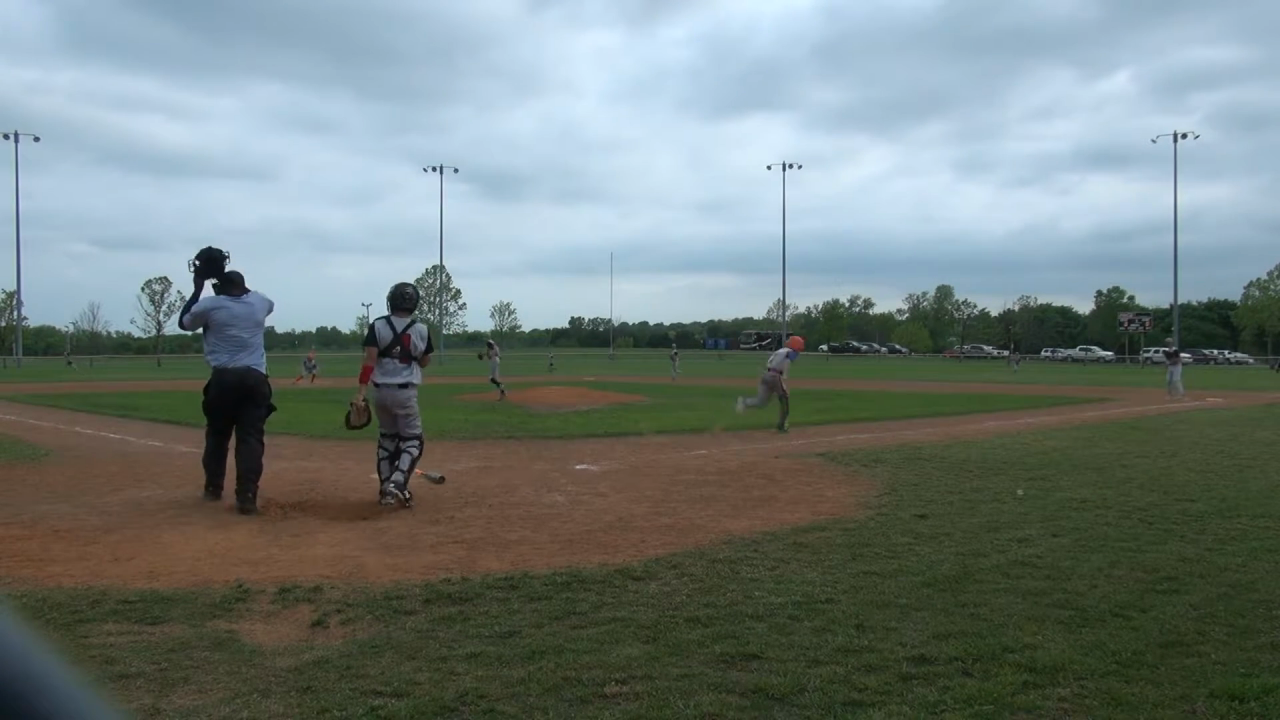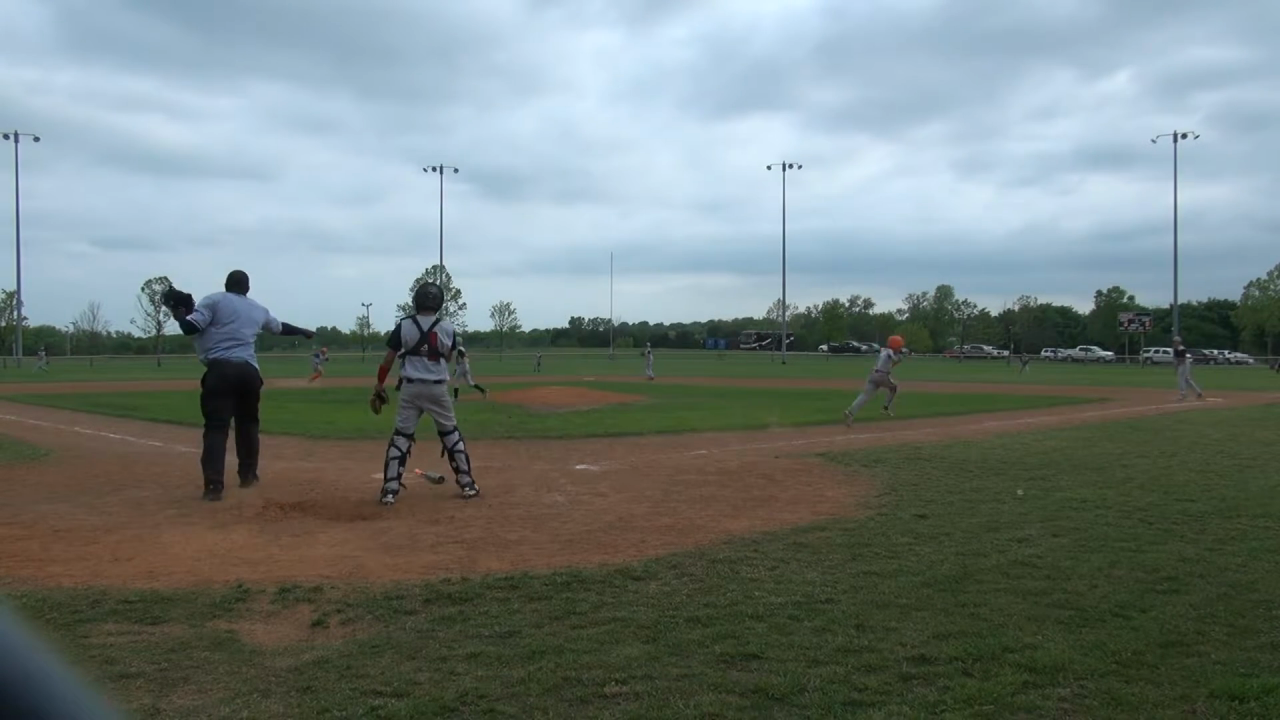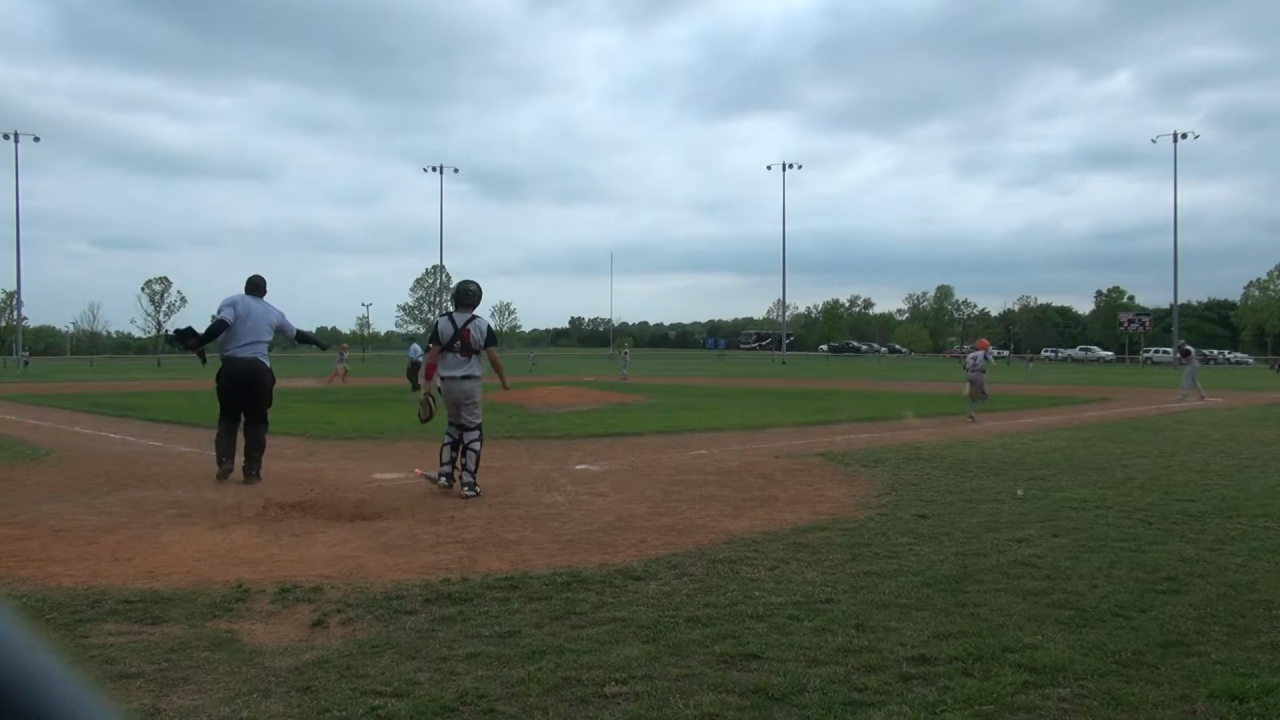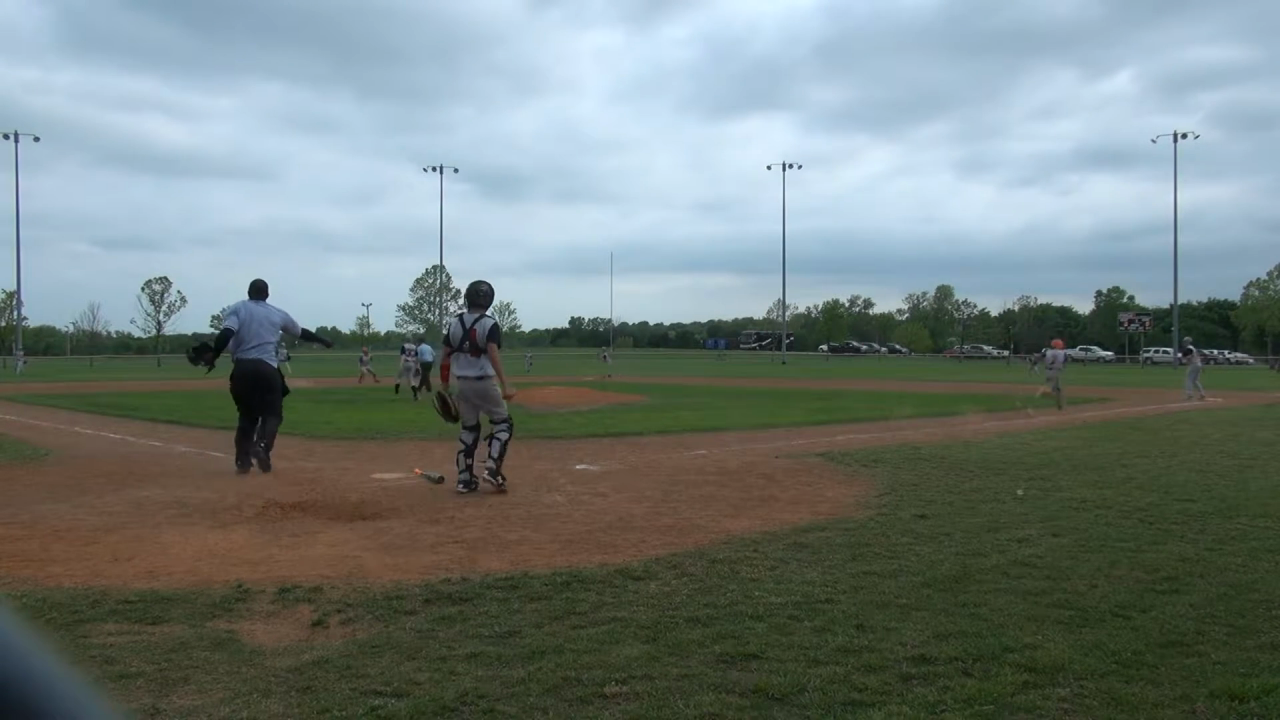
dt=0.4s
person 1, frame 1
left shoulder: (377, 326)
right shoulder: (421, 330)
left elbow: (369, 360)
right elbow: (424, 362)
left wrist: (361, 392)
left hip: (381, 391)
right hip: (406, 392)
left knee: (387, 439)
right knee: (412, 440)
left ankle: (387, 489)
right ankle: (397, 484)
person 1, frame 2
left shoulder: (404, 326)
right shoulder: (447, 328)
left elbow: (388, 359)
left wrist: (379, 384)
left hip: (411, 388)
right hip: (438, 388)
left knee: (401, 437)
right knee: (451, 434)
left ankle: (390, 489)
right ankle: (466, 483)
person 1, frame 3
left shoulder: (442, 322)
right shoulder: (482, 325)
left elbow: (433, 355)
right elbow: (493, 357)
left wrist: (428, 385)
right wrist: (503, 380)
left hip: (448, 384)
right hip: (471, 384)
left knee: (454, 427)
right knee: (473, 431)
left ankle: (445, 474)
right ankle: (469, 484)
person 1, frame 4
left shoulder: (455, 323)
right shoulder: (490, 324)
left elbow: (445, 357)
right elbow: (493, 355)
left wrist: (444, 385)
right wrist: (505, 385)
left hip: (463, 384)
right hip: (485, 383)
left knee: (468, 429)
right knee: (503, 423)
left ankle: (465, 479)
right ankle: (492, 469)
person 2, frame 1
left shoulder: (208, 305)
right shoulder: (261, 303)
left elbow: (184, 323)
left wrist: (198, 289)
right wrist: (237, 282)
left hip: (223, 380)
right hip: (255, 378)
left knee: (218, 435)
right knee: (251, 439)
left ankle: (214, 488)
right ankle: (247, 495)
person 2, frame 2
left shoulder: (213, 300)
right shoulder: (258, 309)
left elbow: (190, 328)
right elbow: (280, 328)
left wrist: (179, 315)
right wrist: (303, 332)
left hip: (219, 370)
right hip: (248, 370)
left knee: (216, 427)
right knee: (247, 423)
left ankle: (213, 484)
right ankle: (248, 473)
person 2, frame 3
left shoulder: (233, 302)
right shoulder: (274, 312)
left elbow: (221, 325)
right elbow: (296, 334)
left wrist: (198, 342)
right wrist: (317, 343)
left hip: (232, 366)
right hip: (259, 368)
left knee: (229, 417)
right knee: (256, 420)
left ankle: (226, 462)
right ankle: (251, 471)
person 2, frame 4
left shoulder: (237, 308)
right shoulder: (278, 313)
left elbow: (226, 333)
right elbow: (301, 332)
left wrist: (213, 356)
right wrist: (323, 341)
left hip: (243, 368)
right hip: (268, 368)
left knee: (247, 414)
right knee: (271, 413)
left ankle: (243, 461)
right ankle: (261, 447)
